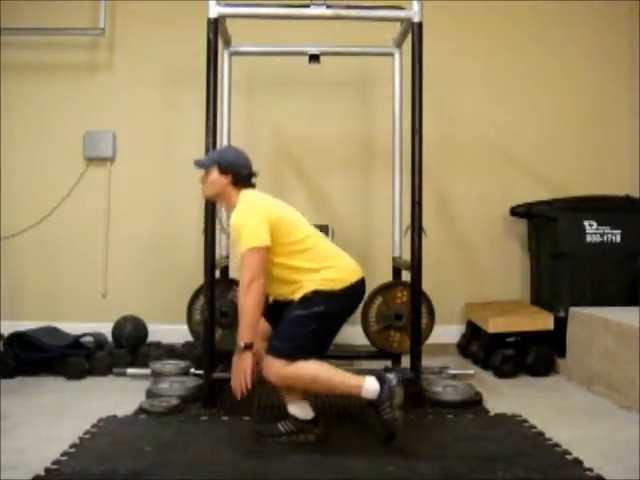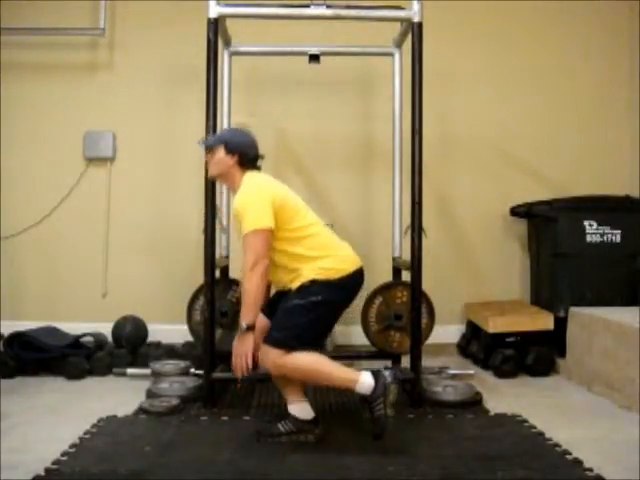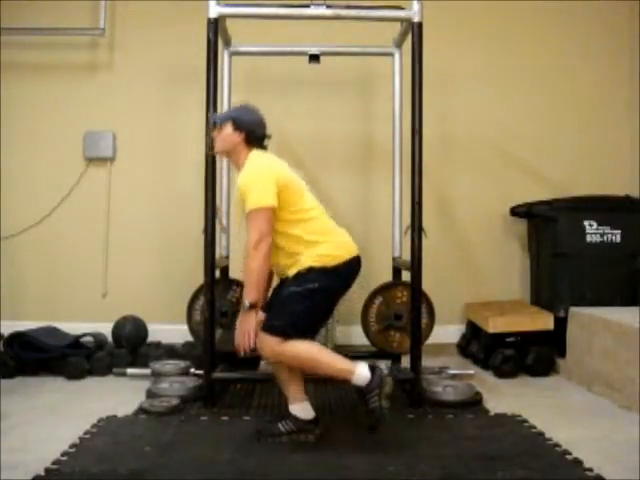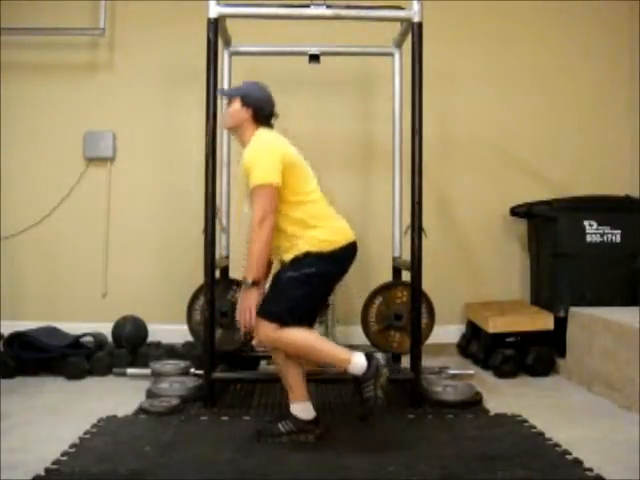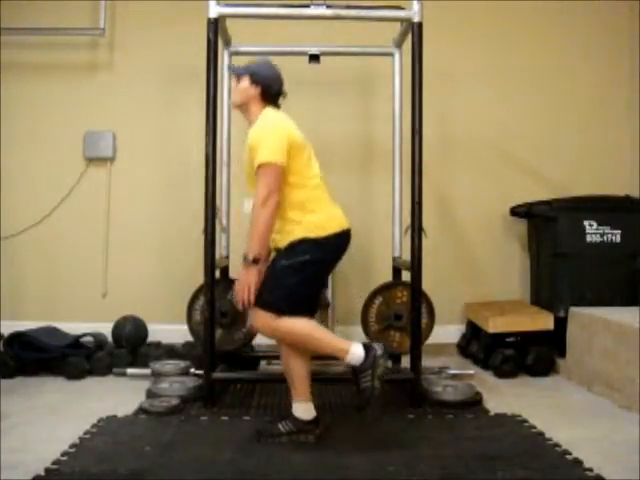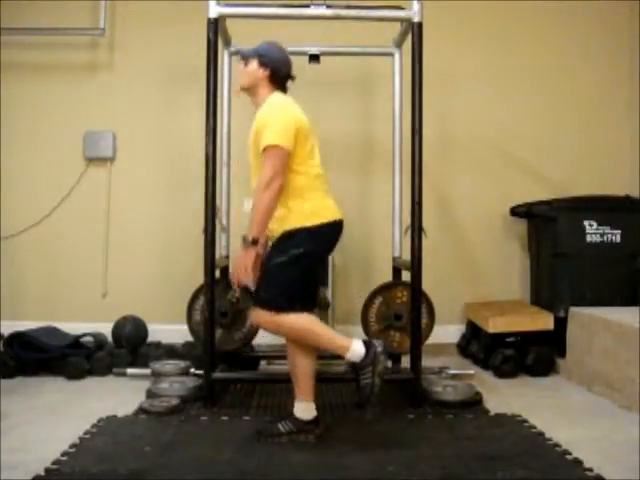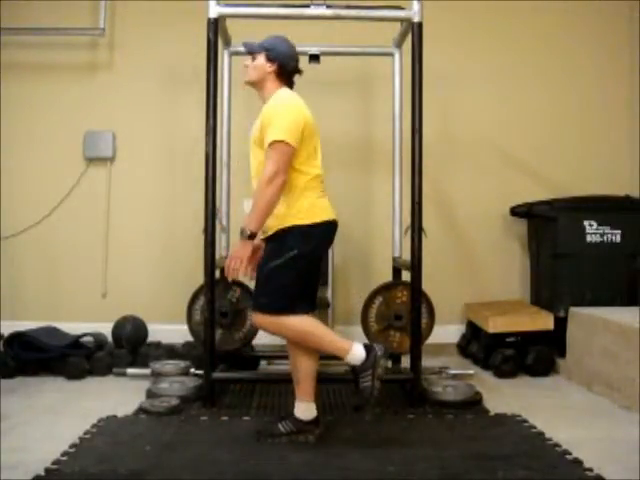
dt=0.1s
person 1, frame 1
left shoulder: (246, 213)
right shoulder: (252, 206)
left elbow: (253, 283)
right elbow: (257, 282)
left wrist: (243, 350)
right wrist: (248, 344)
left hip: (333, 285)
right hip: (322, 282)
left knee: (278, 368)
right knee: (257, 335)
left ankle: (375, 388)
right ankle: (302, 417)
person 1, frame 2
left shoulder: (251, 193)
right shoulder: (256, 188)
left elbow: (256, 266)
right elbow: (264, 265)
left wrist: (246, 330)
right wrist: (254, 326)
left hip: (330, 275)
right hip: (321, 272)
left knee: (274, 354)
right knee: (269, 344)
left ankle: (368, 385)
right ankle: (302, 417)
person 1, frame 3
left shoulder: (256, 171)
right shoulder: (259, 168)
left elbow: (260, 244)
right elbow: (266, 247)
left wrist: (249, 308)
right wrist: (258, 301)
left hip: (327, 262)
right hip: (319, 260)
left knee: (272, 343)
right knee: (267, 331)
left ankle: (364, 376)
right ankle: (302, 417)
person 1, frame 4
left shoulder: (261, 149)
right shoulder: (265, 147)
left elbow: (264, 222)
right elbow: (272, 221)
left wrist: (251, 284)
right wrist: (261, 281)
left hip: (321, 248)
right hip: (315, 246)
left knee: (269, 328)
right knee: (282, 329)
left ankle: (361, 365)
right ankle: (303, 417)
person 1, frame 5
left shoulder: (267, 127)
right shoulder: (269, 127)
left elbow: (267, 200)
right elbow: (273, 202)
left wrist: (251, 261)
right wrist: (263, 261)
left hip: (316, 235)
right hip: (312, 234)
left knee: (265, 317)
right knee: (284, 321)
left ankle: (360, 356)
right ankle: (304, 417)
person 1, frame 6
left shoulder: (276, 111)
right shoulder: (275, 111)
left elbow: (271, 182)
left wrist: (249, 243)
right wrist: (264, 244)
left hip: (307, 226)
right hip: (304, 225)
left knee: (266, 312)
right knee: (291, 318)
left ankle: (360, 351)
right ankle: (305, 417)
person 1, frame 7
left shoulder: (282, 106)
right shoulder: (279, 107)
left elbow: (274, 177)
left wrist: (246, 235)
right wrist: (261, 238)
left hip: (301, 225)
right hip: (301, 225)
left knee: (267, 315)
right knee: (290, 319)
left ankle: (360, 354)
right ankle: (305, 416)
